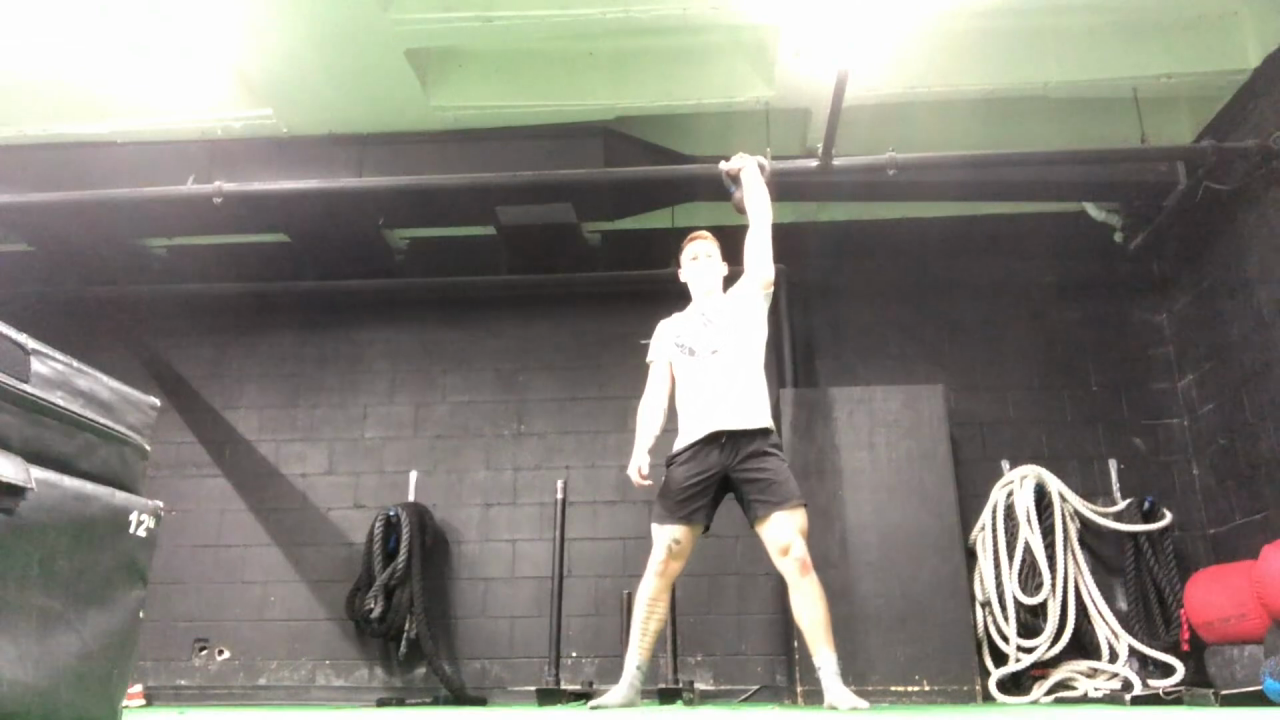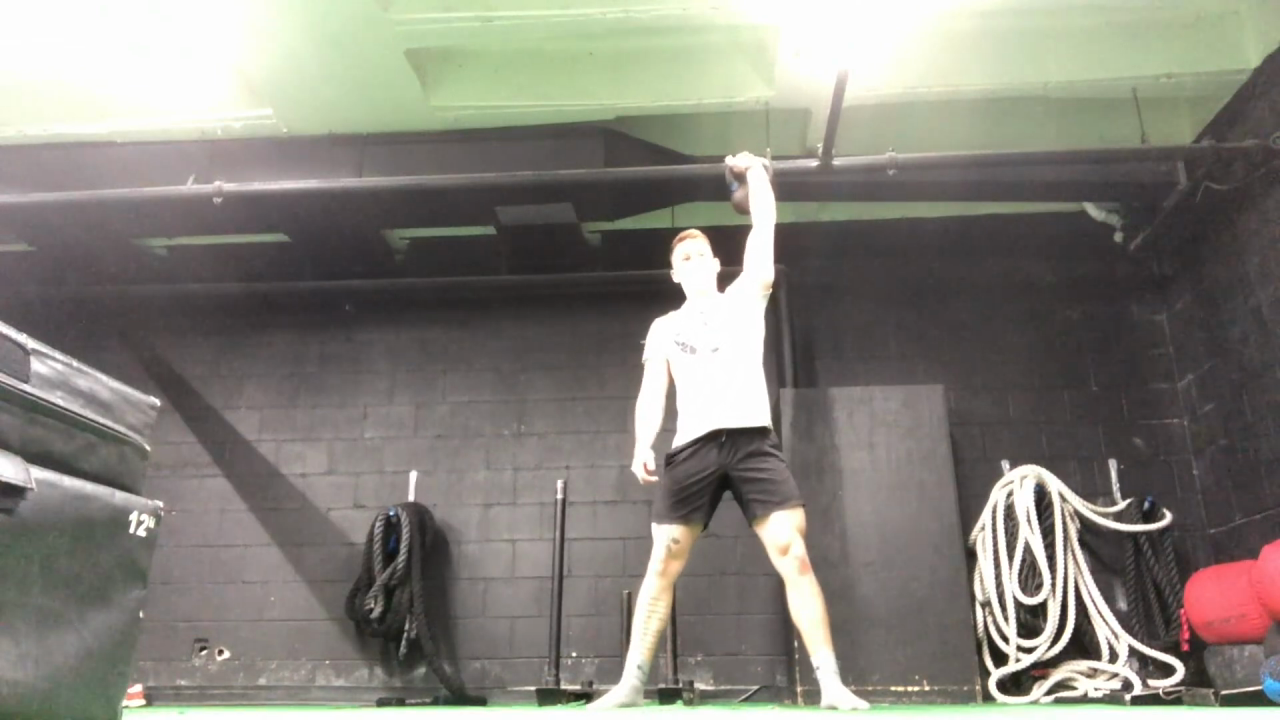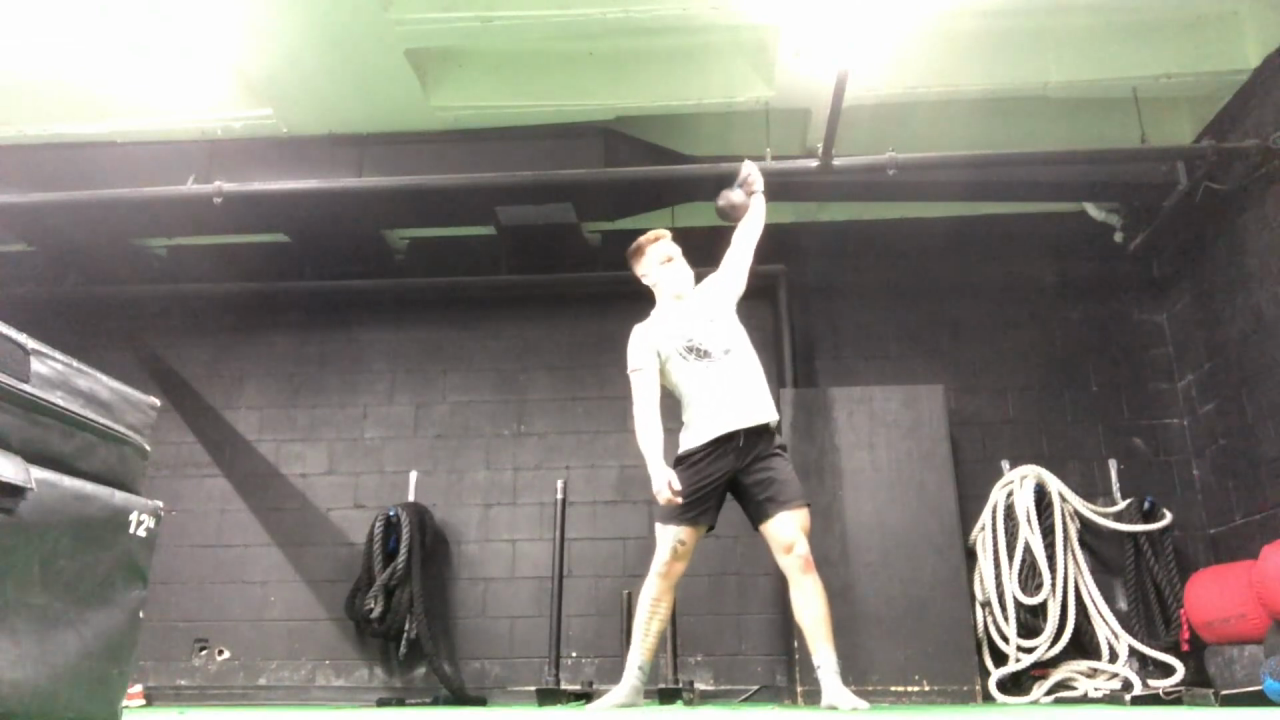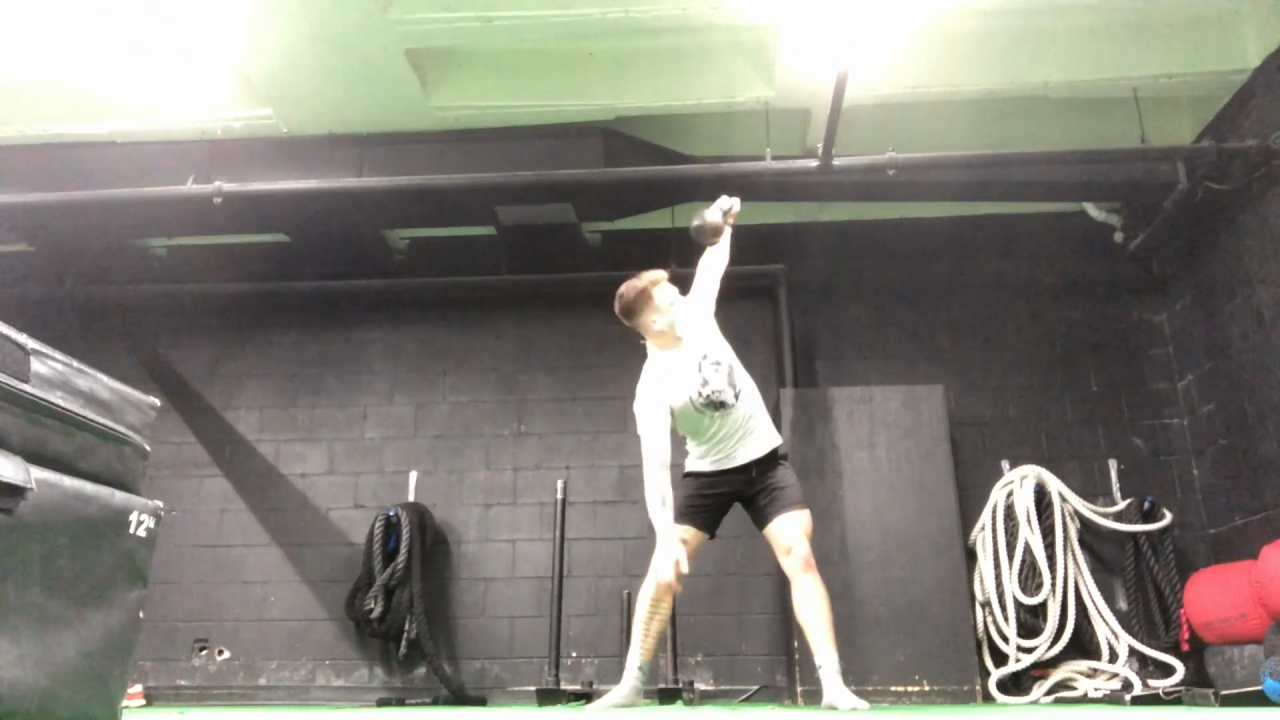
dt=0.7s
person 1, frame 1
left shoulder: (749, 300)
right shoulder: (669, 329)
left elbow: (760, 227)
right elbow: (655, 395)
left wrist: (748, 169)
right wrist: (641, 450)
left hip: (755, 442)
right hip: (694, 450)
left knee: (796, 558)
right knee: (662, 565)
left ankle: (832, 684)
right ankle: (631, 684)
person 1, frame 2
left shoulder: (745, 299)
right shoulder: (663, 328)
left elbow: (763, 229)
right elbow: (652, 392)
left wrist: (753, 170)
right wrist: (643, 444)
left hip: (753, 441)
right hip: (692, 448)
left knee: (794, 557)
right knee: (663, 564)
left ankle: (831, 684)
right ankle: (631, 683)
person 1, frame 3
left shoulder: (715, 295)
right shoulder: (646, 335)
left elbow: (746, 239)
right elbow: (645, 406)
left wrist: (755, 193)
right wrist: (656, 465)
left hip: (760, 441)
right hip: (701, 450)
left knee: (798, 555)
right knee: (667, 564)
left ankle: (832, 685)
right ankle: (632, 684)
person 1, frame 4
left shoulder: (694, 318)
right shoulder: (654, 388)
left elbow: (713, 264)
right elbow: (655, 467)
left wrist: (724, 226)
right wrist: (668, 540)
left hip: (766, 460)
right hip: (709, 472)
left knee: (799, 557)
right knee: (663, 565)
left ankle: (833, 685)
right ankle: (632, 683)
